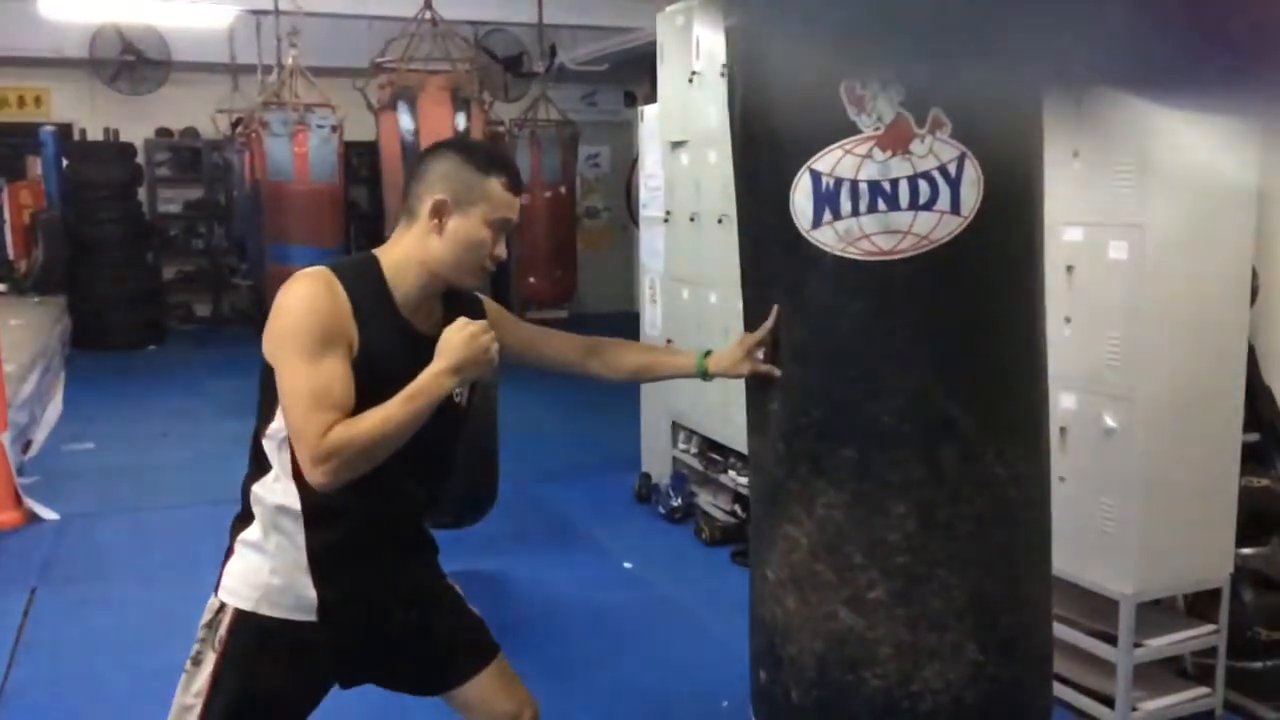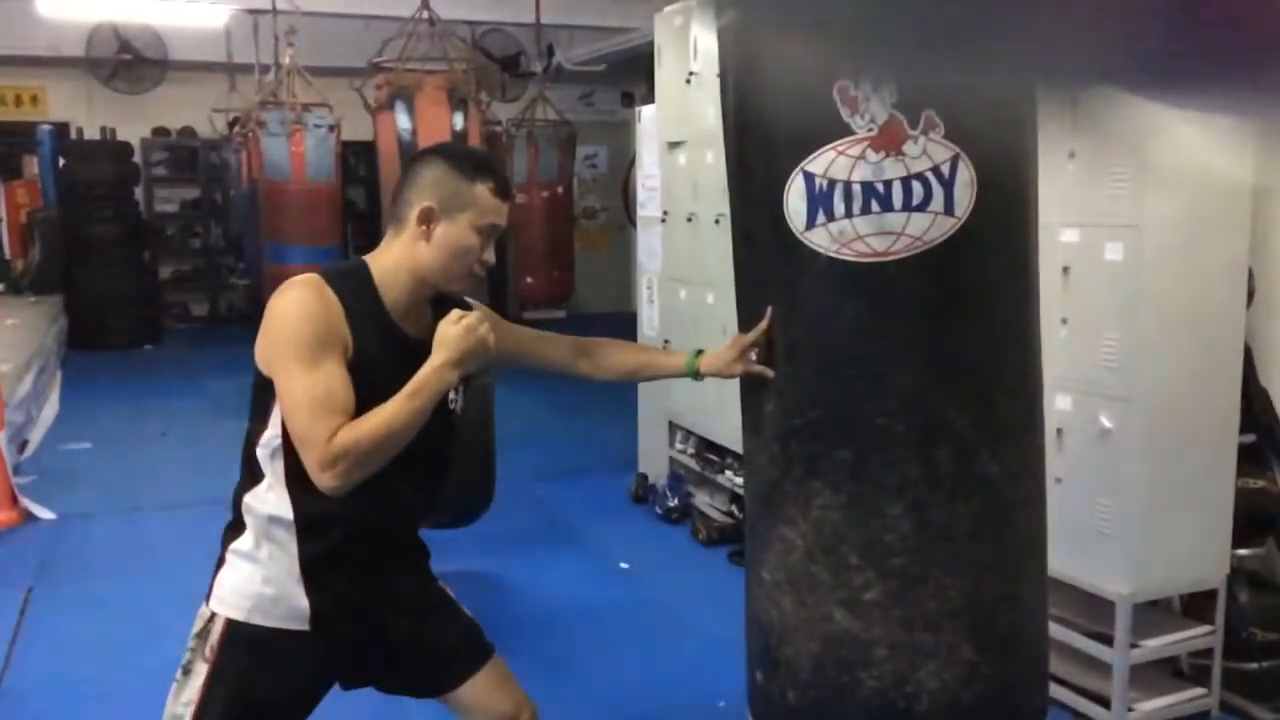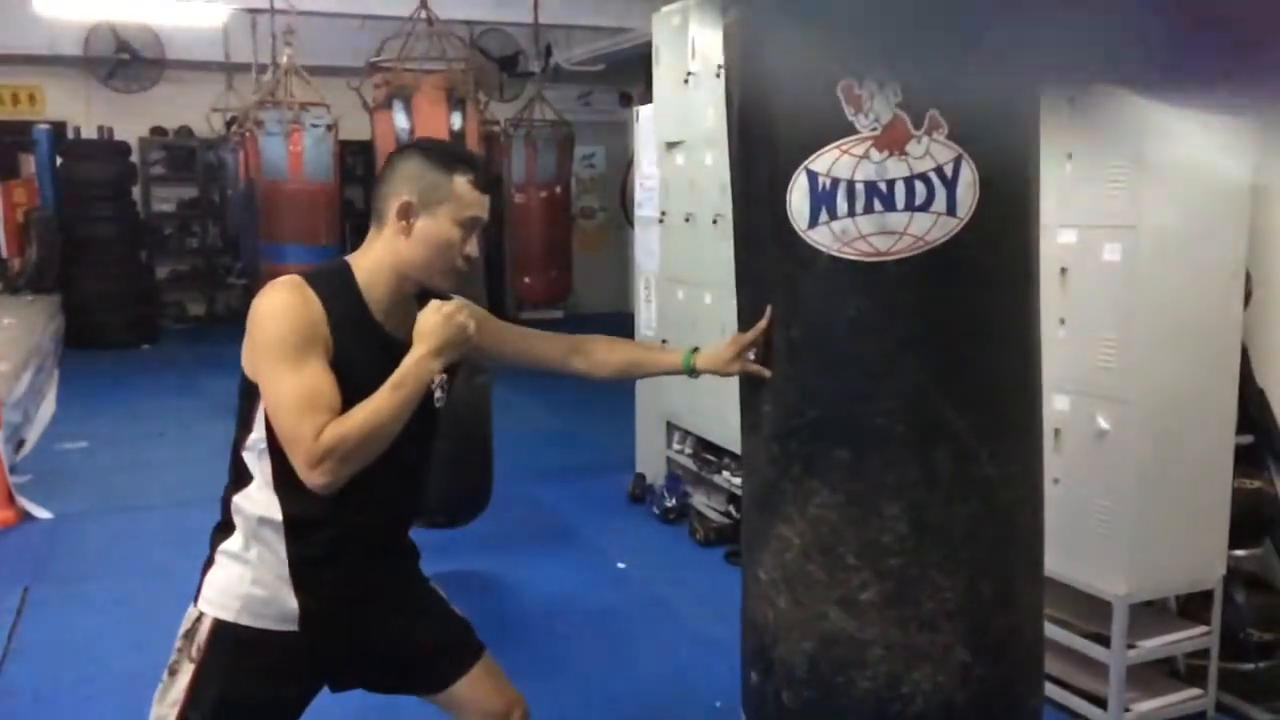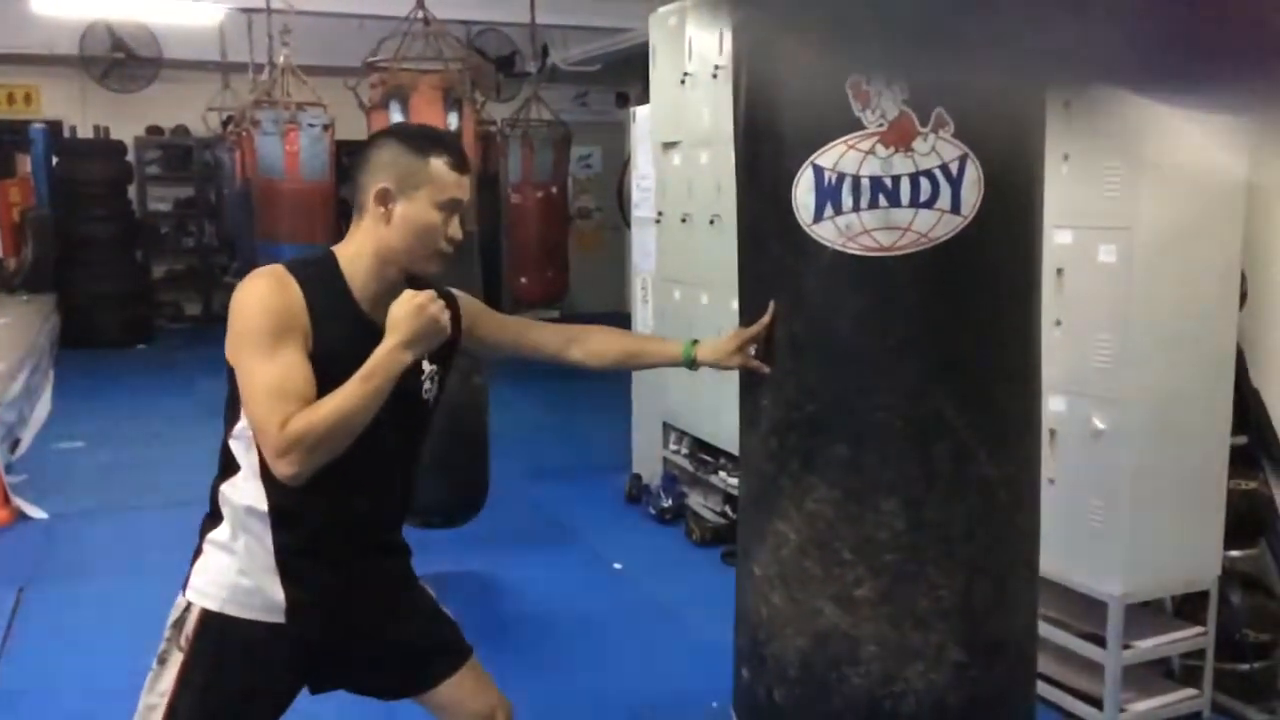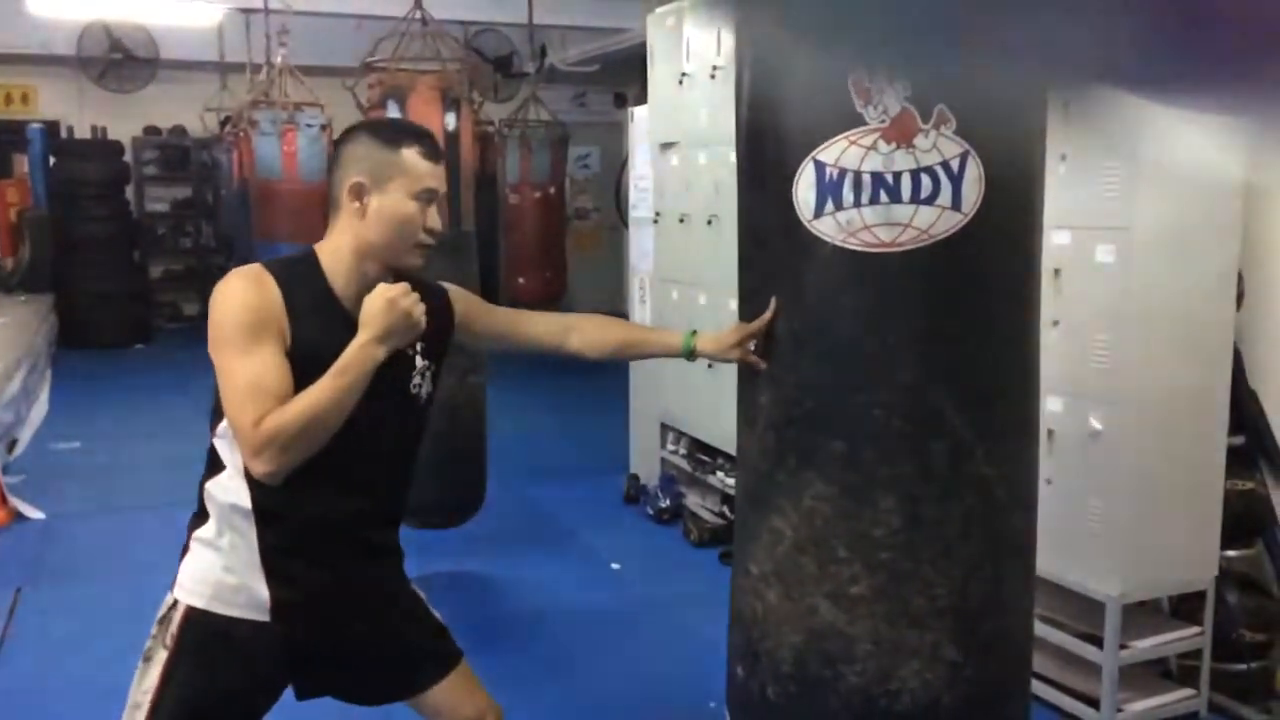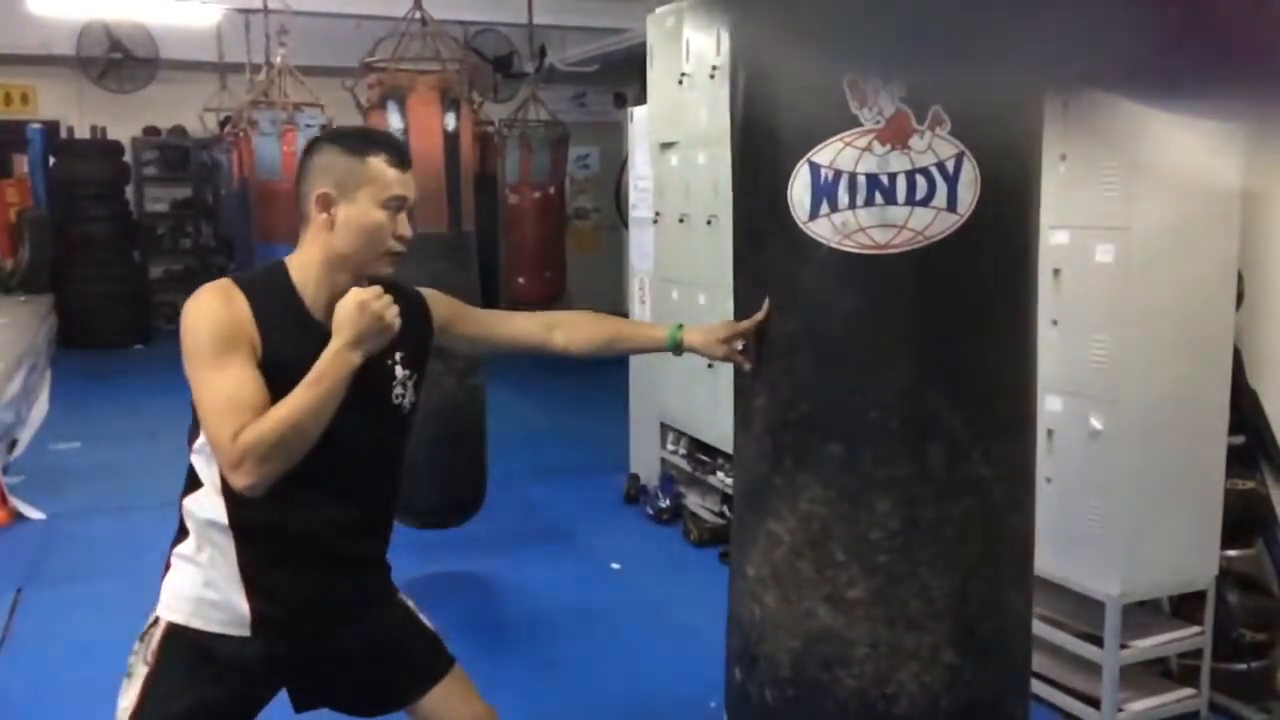
dt=0.3s
person 1, frame 1
left shoulder: (468, 314)
right shoulder: (318, 298)
left elbow: (590, 355)
right elbow: (324, 462)
left wrist: (709, 363)
right wrist: (445, 373)
left hip: (400, 569)
right hip: (284, 587)
person 1, frame 2
left shoulder: (453, 316)
right shoulder: (310, 306)
left elbow: (580, 354)
right elbow: (333, 467)
left wrist: (700, 362)
right wrist: (445, 367)
left hip: (392, 574)
right hip: (278, 594)
person 1, frame 3
left shoulder: (445, 314)
right shoulder: (292, 307)
left elbow: (572, 353)
right elbow: (322, 464)
left wrist: (696, 360)
right wrist: (426, 358)
left hip: (382, 575)
right hip: (266, 594)
person 1, frame 4
left shoulder: (442, 310)
right shoulder: (274, 295)
left elbow: (573, 342)
right elbow: (290, 455)
left wrist: (697, 352)
right wrist: (399, 349)
left hip: (373, 574)
right hip: (254, 590)
person 1, frame 5
left shoulder: (434, 306)
right shoulder: (255, 294)
left elbow: (570, 332)
right elbow: (268, 453)
left wrist: (697, 343)
right wrist: (373, 343)
left hip: (365, 578)
right hip: (240, 590)
person 1, frame 6
left shoulder: (413, 313)
right shoulder: (225, 309)
left elbow: (553, 330)
right elbow: (249, 467)
left wrist: (684, 337)
right wrist: (347, 350)
left hip: (352, 593)
right hip: (225, 608)
